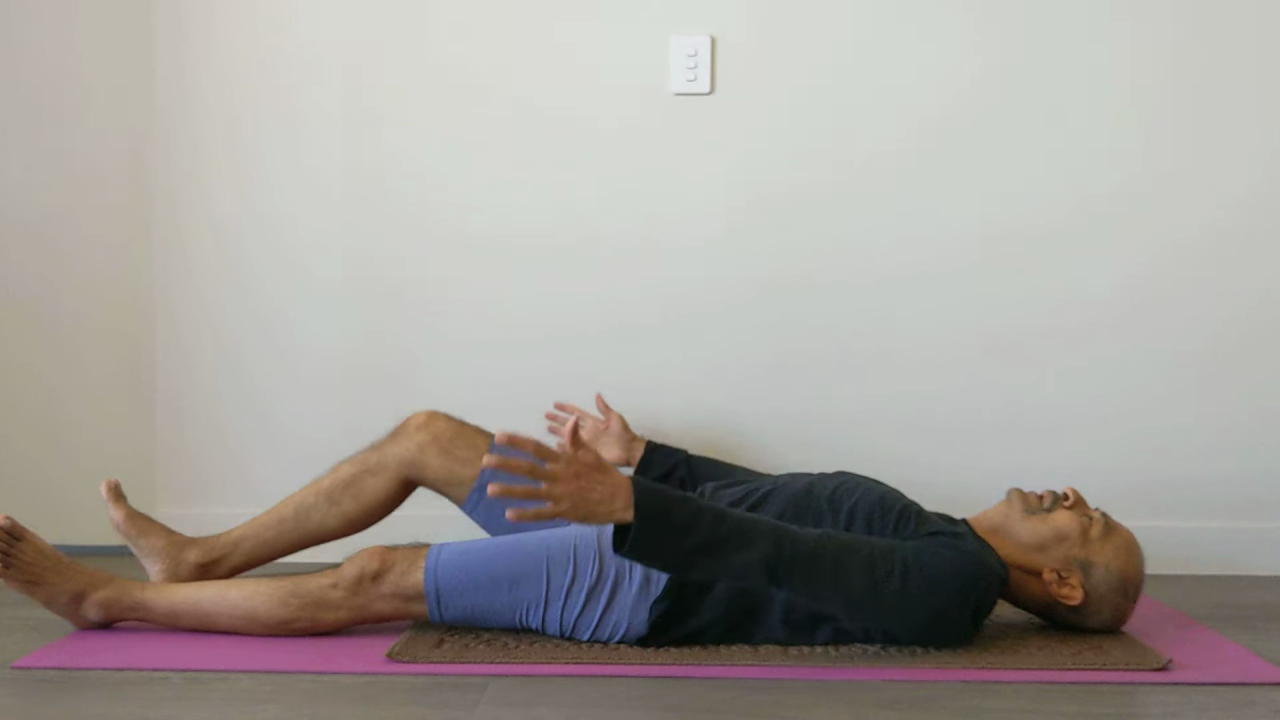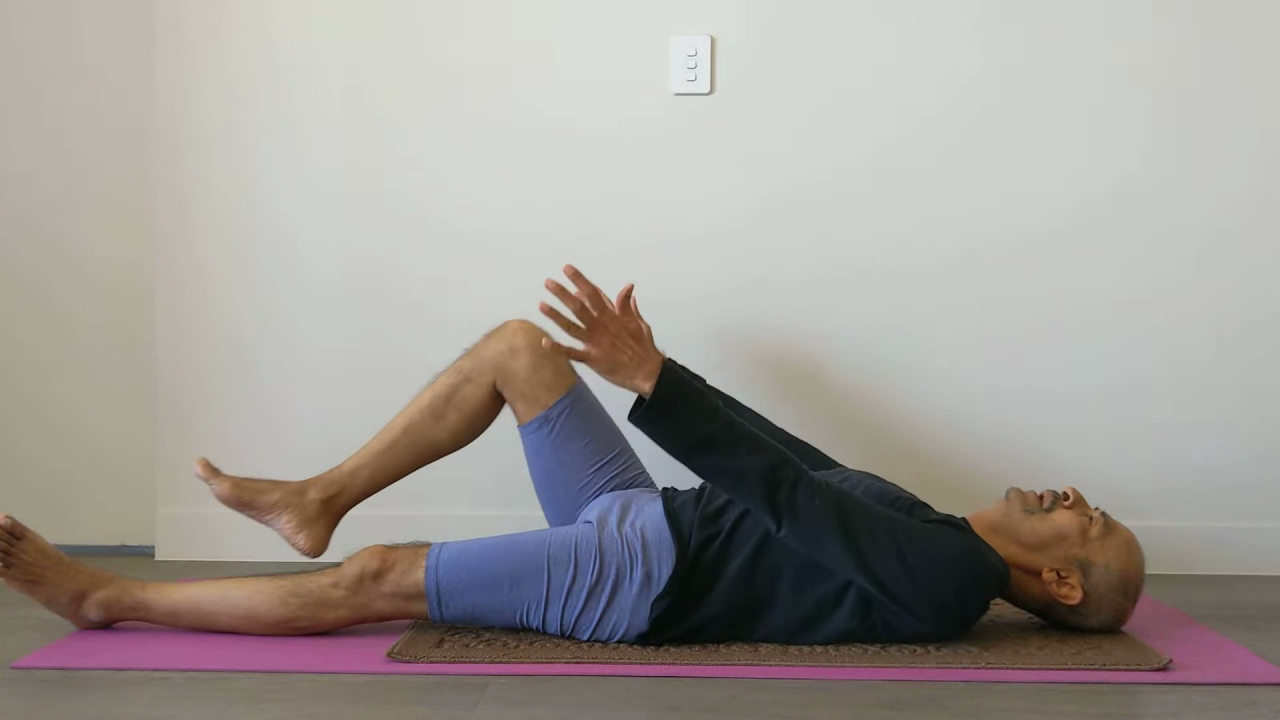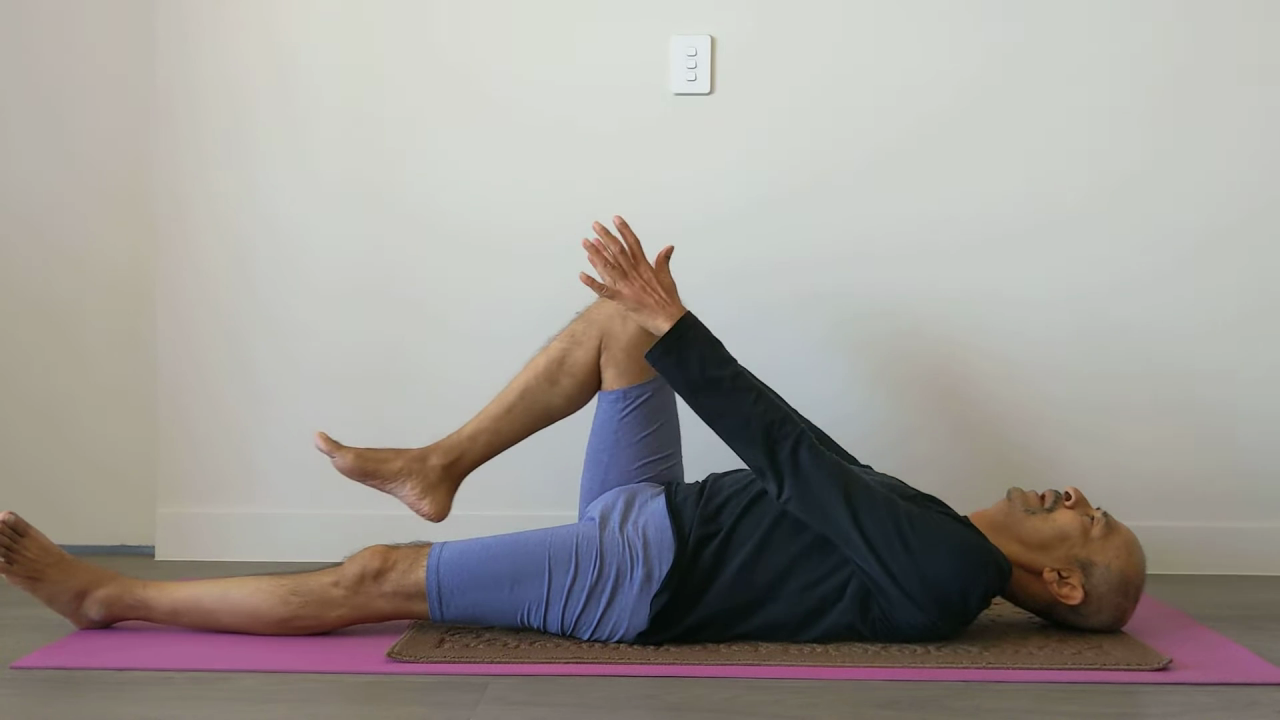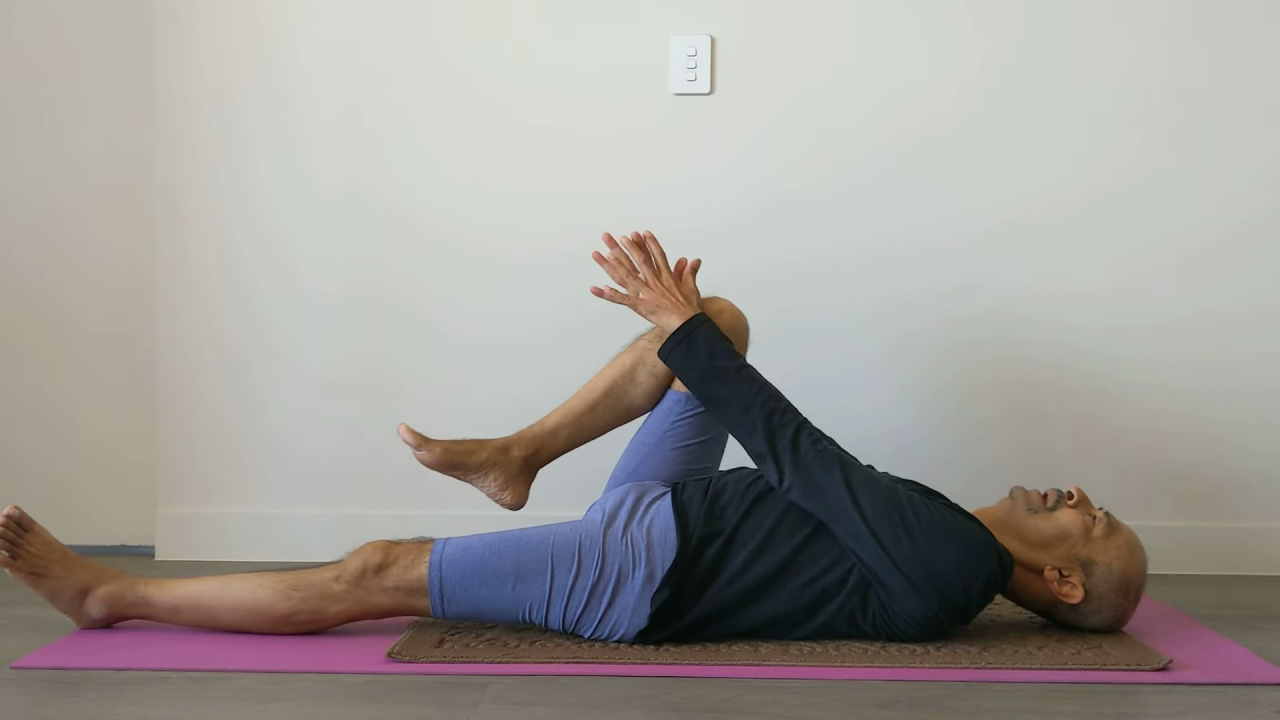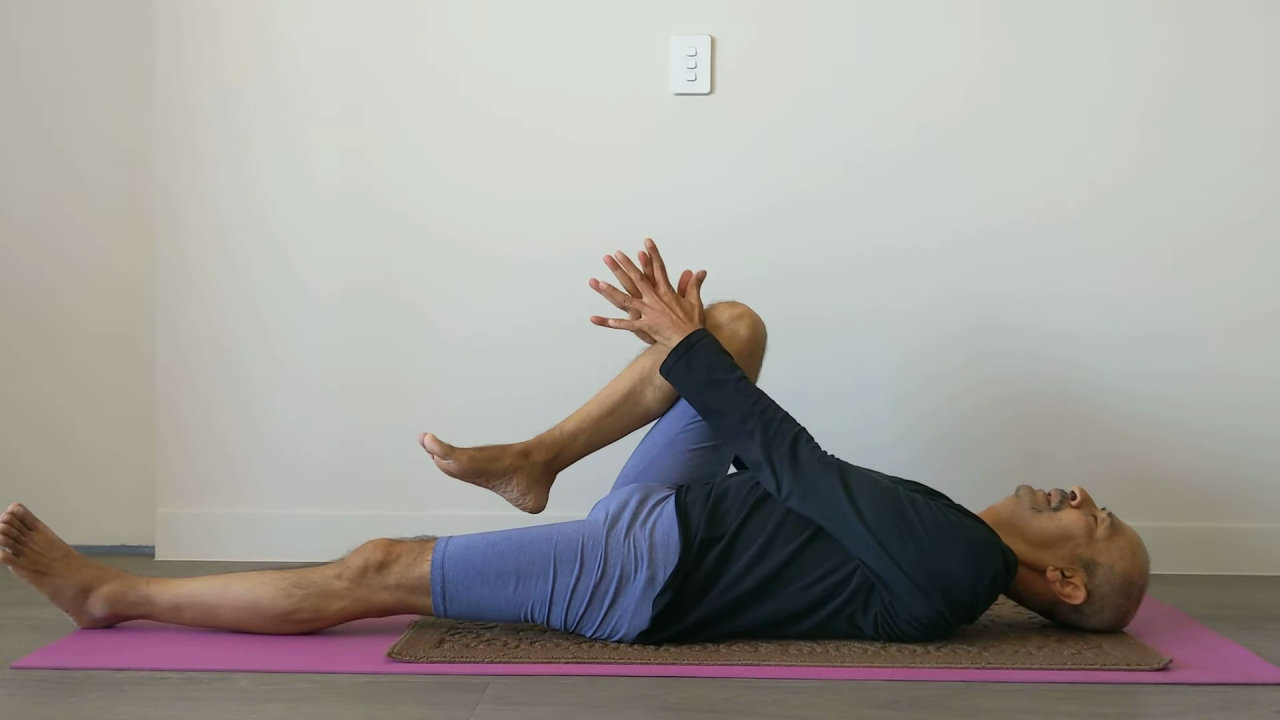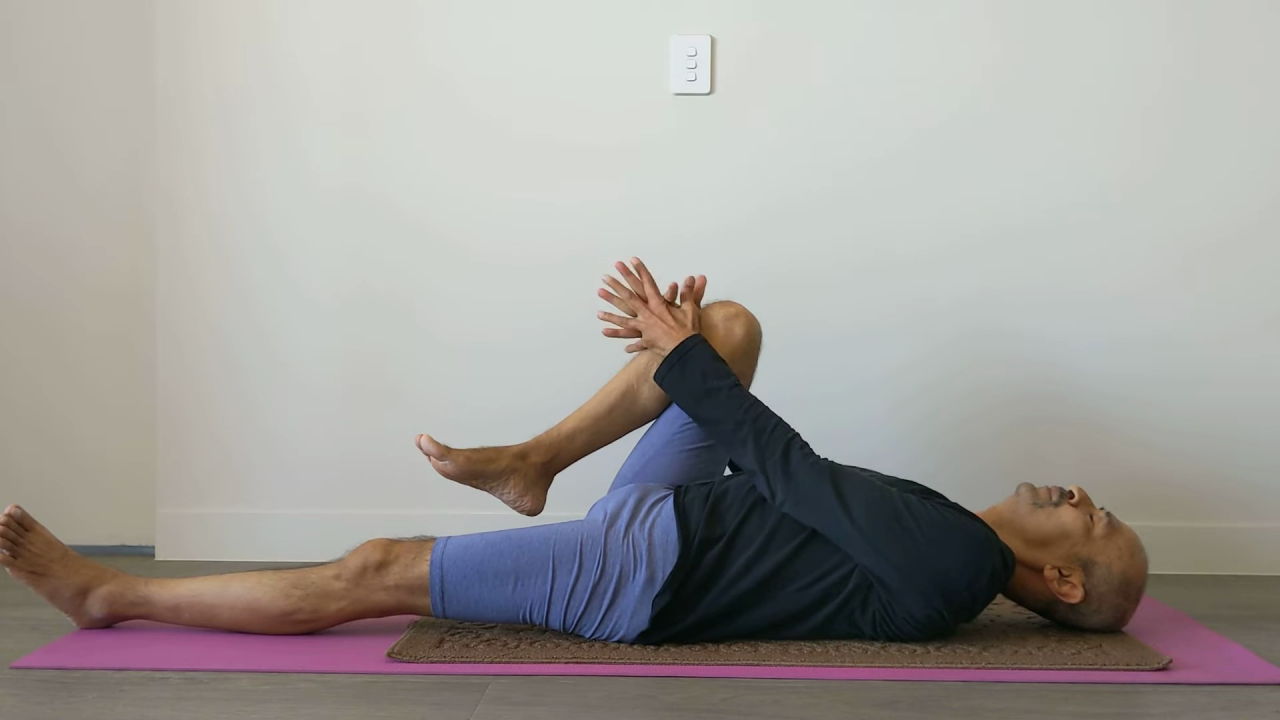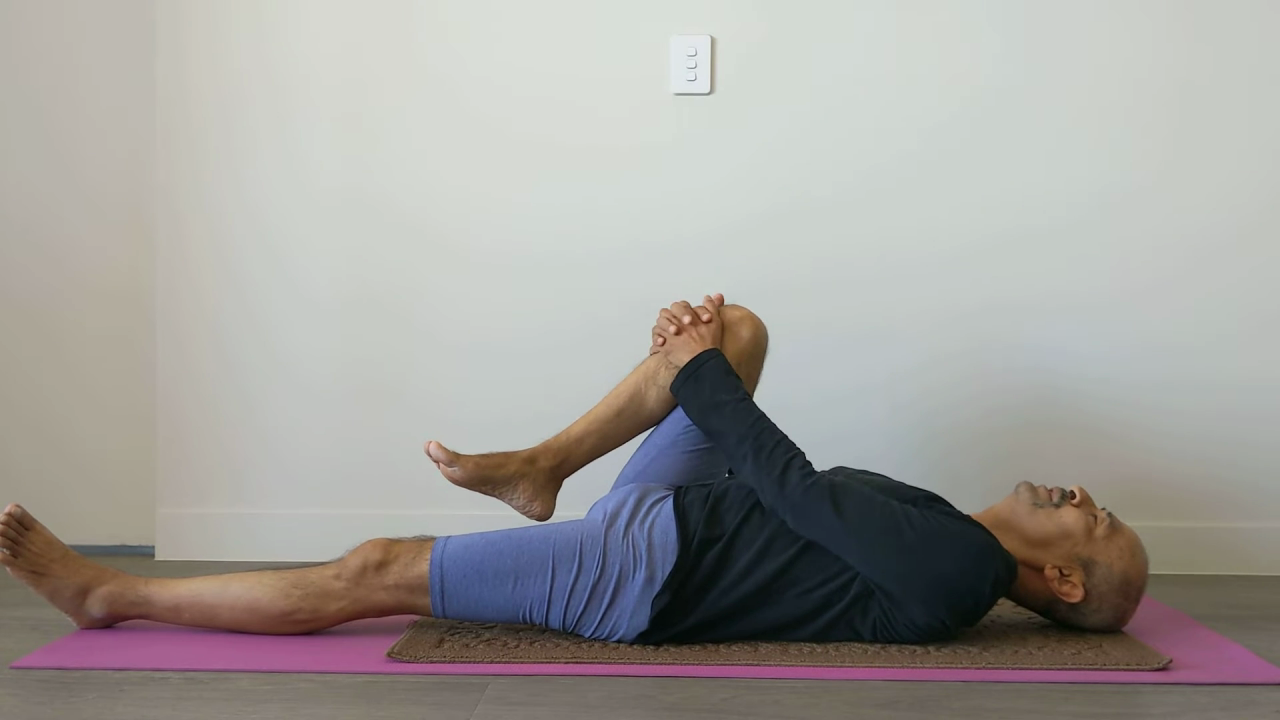
dt=0.3s
person 1, frame 1
left shoulder: (948, 589)
right shoulder: (932, 537)
left elbow: (785, 559)
left wrist: (617, 508)
right wrist: (641, 458)
left hip: (642, 585)
right hip: (647, 518)
left knee: (371, 581)
right knee: (420, 436)
left ankle: (107, 598)
right ankle: (190, 554)
person 1, frame 2
left shoulder: (942, 580)
right shoulder: (924, 535)
left elbow: (787, 497)
right elbow: (799, 473)
left wrist: (649, 380)
right wrist: (653, 373)
left hip: (635, 578)
right hip: (649, 521)
left knee: (369, 583)
right knee: (512, 345)
left ankle: (102, 597)
right ankle: (317, 505)
person 1, frame 3
left shoulder: (943, 573)
right shoulder: (932, 536)
left elbow: (788, 458)
right elbow: (806, 468)
left wrist: (670, 327)
right wrist: (659, 324)
left hip: (634, 578)
right hip: (653, 518)
left knee: (369, 582)
right knee: (611, 325)
left ankle: (110, 600)
right ankle: (432, 469)
person 1, frame 4
left shoulder: (948, 565)
right shoulder: (940, 539)
left elbow: (797, 455)
right elbow: (813, 480)
left wrist: (680, 330)
right wrist: (687, 323)
left hip: (636, 573)
right hip: (656, 517)
left knee: (370, 576)
right knee: (724, 323)
left ankle: (107, 593)
right ankle: (515, 457)
person 1, frame 5
left shoulder: (954, 563)
right shoulder: (943, 544)
left elbow: (796, 469)
right elbow: (804, 484)
left wrist: (681, 346)
right wrist: (691, 339)
left hip: (640, 574)
right hip: (662, 522)
left knee: (372, 574)
right knee: (737, 329)
left ankle: (110, 592)
right ankle: (535, 461)
person 1, frame 6
left shoulder: (951, 564)
right shoulder: (940, 543)
left elbow: (791, 475)
right elbow: (799, 494)
left wrist: (677, 353)
right wrist: (686, 346)
left hip: (639, 572)
right hip: (663, 520)
left knee: (372, 572)
right knee: (730, 327)
left ankle: (109, 593)
right ankle: (530, 463)
person 1, frame 7
left shoulder: (953, 569)
right shoulder: (946, 545)
left elbow: (789, 490)
right elbow: (809, 502)
left wrist: (695, 369)
right wrist: (707, 356)
left hip: (640, 572)
right hip: (666, 518)
left knee: (373, 573)
right knee: (736, 332)
left ankle: (110, 594)
right ankle: (539, 469)
